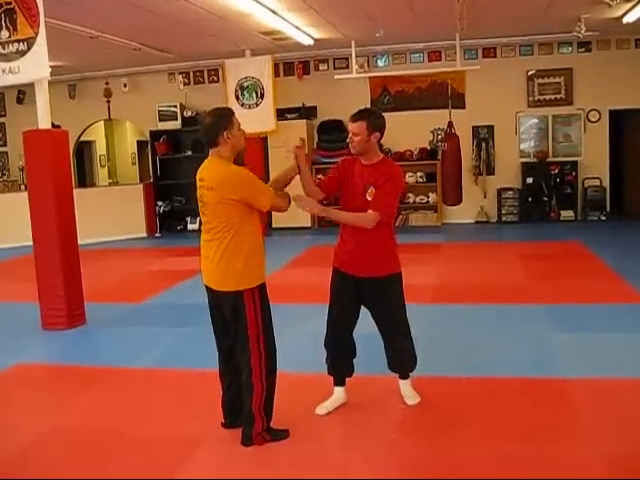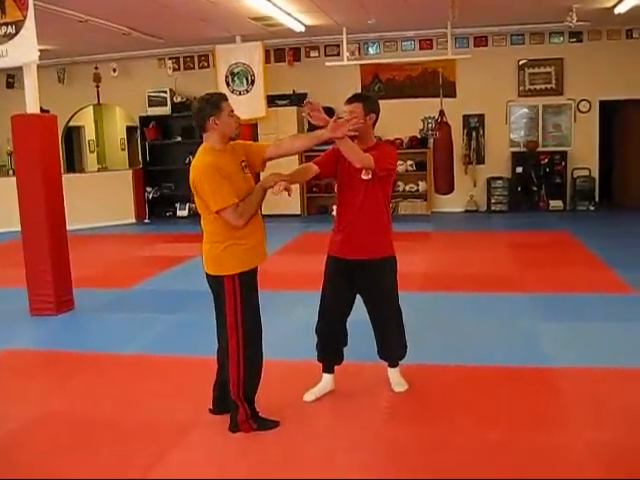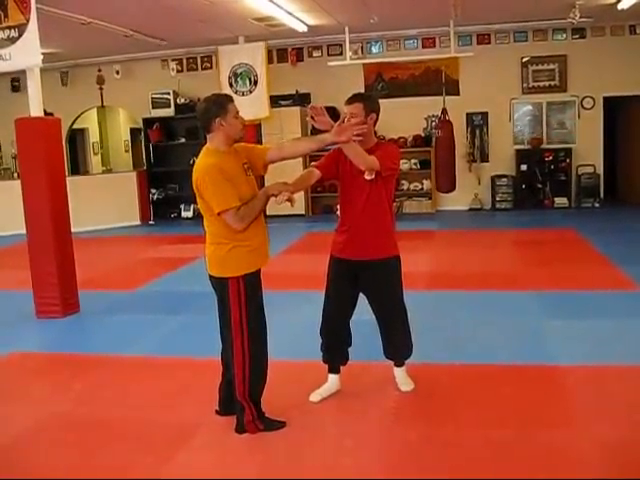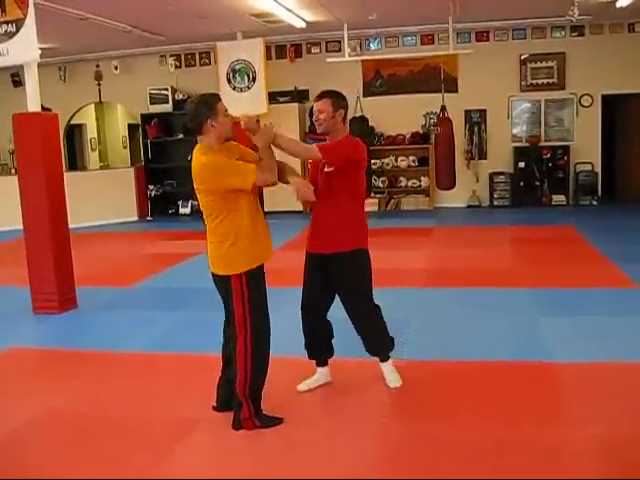
dt=1s
person 1, frame 1
left shoulder: (207, 173)
right shoulder: (234, 176)
right elbow: (282, 203)
left wrist: (280, 178)
right wrist: (284, 181)
left hip: (217, 277)
right hip: (241, 280)
left knee: (231, 350)
right knee: (258, 352)
left ankle: (234, 413)
right ankle: (257, 428)
person 1, frame 2
left shoulder: (237, 151)
right shoulder: (207, 166)
left elbow: (282, 147)
right elbow: (237, 217)
left wrist: (326, 134)
right wrist: (263, 185)
left hip: (240, 260)
right hip: (229, 264)
left knee: (233, 336)
right knee: (242, 339)
left ankle: (224, 399)
right ankle: (243, 415)
person 1, frame 3
left shoulder: (239, 153)
right shoulder: (210, 167)
left elbow: (284, 150)
right elbow: (238, 220)
left wrist: (330, 138)
right wrist: (267, 192)
left hip: (243, 262)
right hip: (233, 266)
left knee: (238, 337)
right knee: (248, 341)
left ankle: (230, 401)
right ankle: (249, 416)
person 1, frame 4
left shoulder: (224, 151)
right shoulder: (211, 163)
left elbow: (273, 166)
right elbow: (266, 176)
left wrist: (294, 178)
right wrist: (264, 144)
left hip: (238, 259)
right hip: (237, 263)
left knee: (239, 330)
right knee: (250, 336)
left ankle: (228, 397)
right ankle: (247, 413)
person 2, frame 1
left shoulder: (391, 174)
right shoulder: (345, 167)
left elbow: (369, 220)
right elbow: (318, 193)
left wrist: (322, 211)
right wrist: (303, 165)
left hip: (381, 268)
right hip: (345, 265)
left knee: (394, 327)
right knee: (337, 329)
left ankle: (405, 382)
right ankle: (339, 391)
person 2, frame 2
left shoulder: (387, 153)
right shoulder: (339, 152)
left elbow: (361, 161)
right elbow: (311, 169)
left wrist: (330, 128)
right wrist: (287, 178)
left hip: (377, 253)
right hip: (340, 251)
left knee: (386, 314)
right knee: (330, 316)
left ankle: (394, 370)
right ankle: (328, 377)
person 2, frame 3
left shoulder: (389, 152)
right shoulder: (340, 154)
left elbow: (366, 163)
right elbow: (314, 173)
left wrist: (332, 130)
right wrist: (289, 188)
left hip: (381, 253)
right hip: (343, 251)
left knee: (391, 314)
right knee: (333, 317)
left ankle: (400, 369)
right ankle: (333, 378)
person 2, frame 4
left shoulder: (353, 148)
right shoulder: (322, 152)
left elbow: (308, 154)
left hip: (348, 247)
right hip: (319, 245)
left knee: (361, 306)
right knee: (312, 310)
left ankle: (385, 362)
right ankle: (323, 370)
